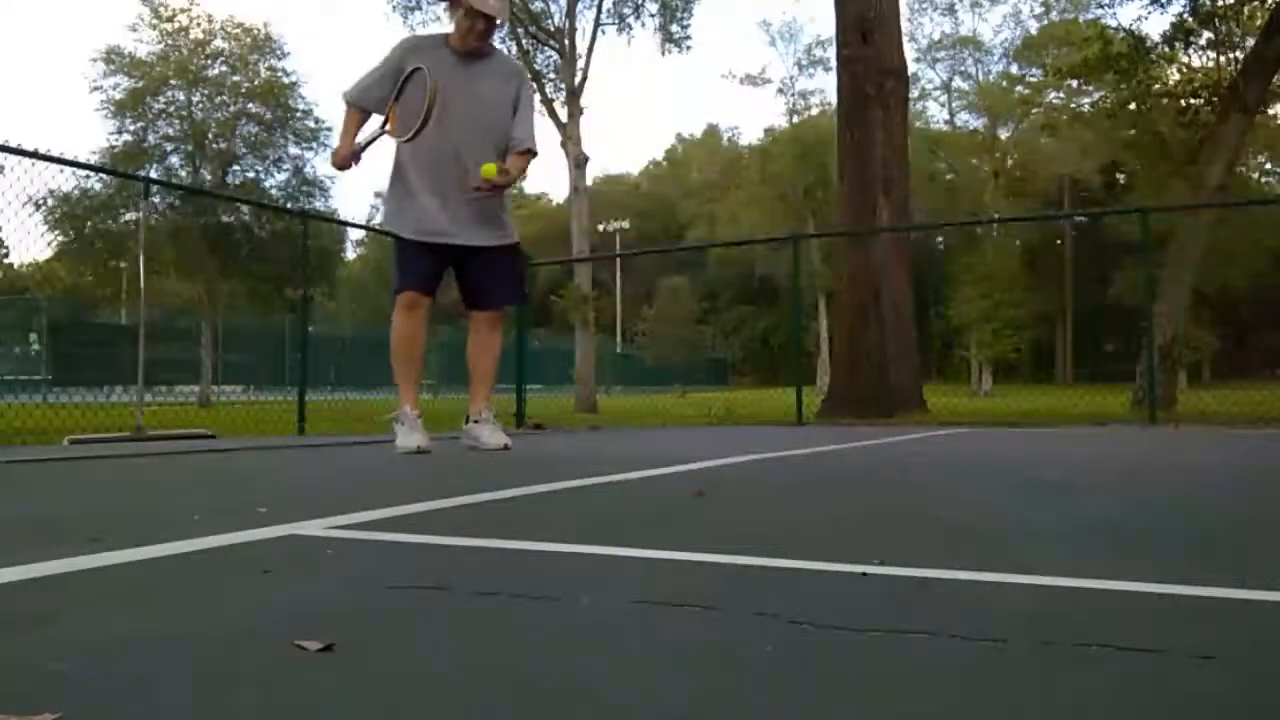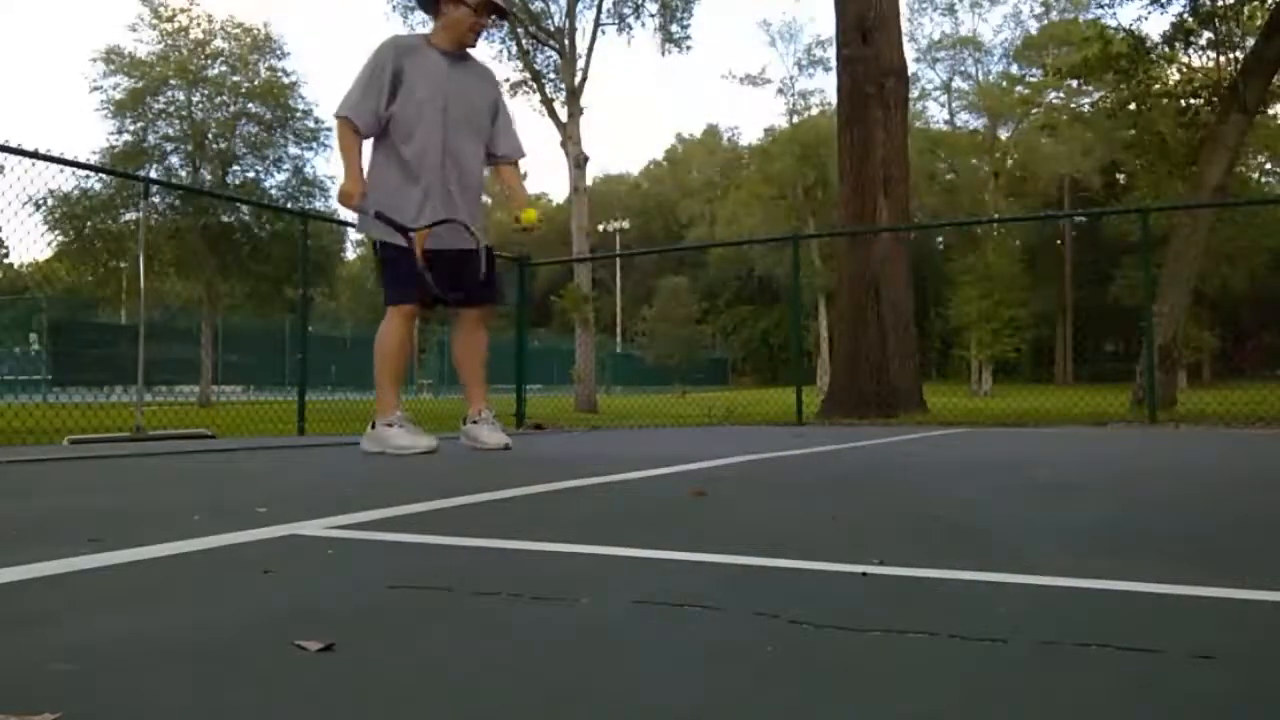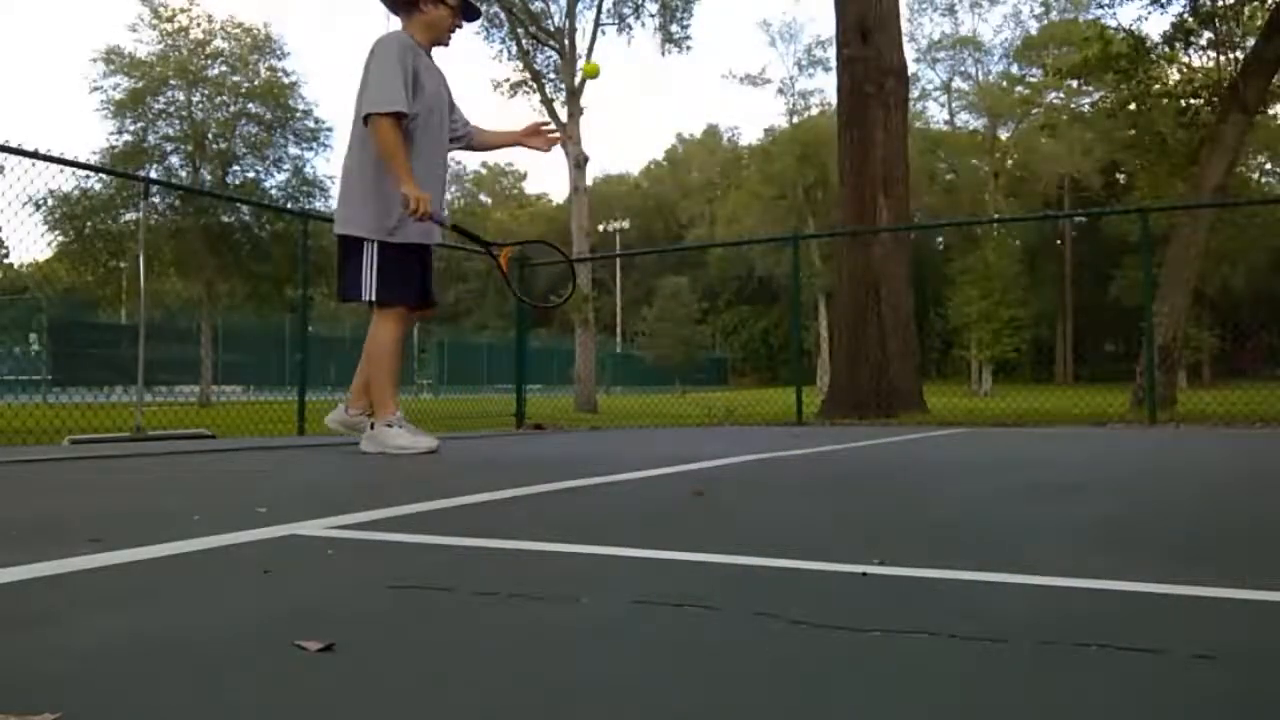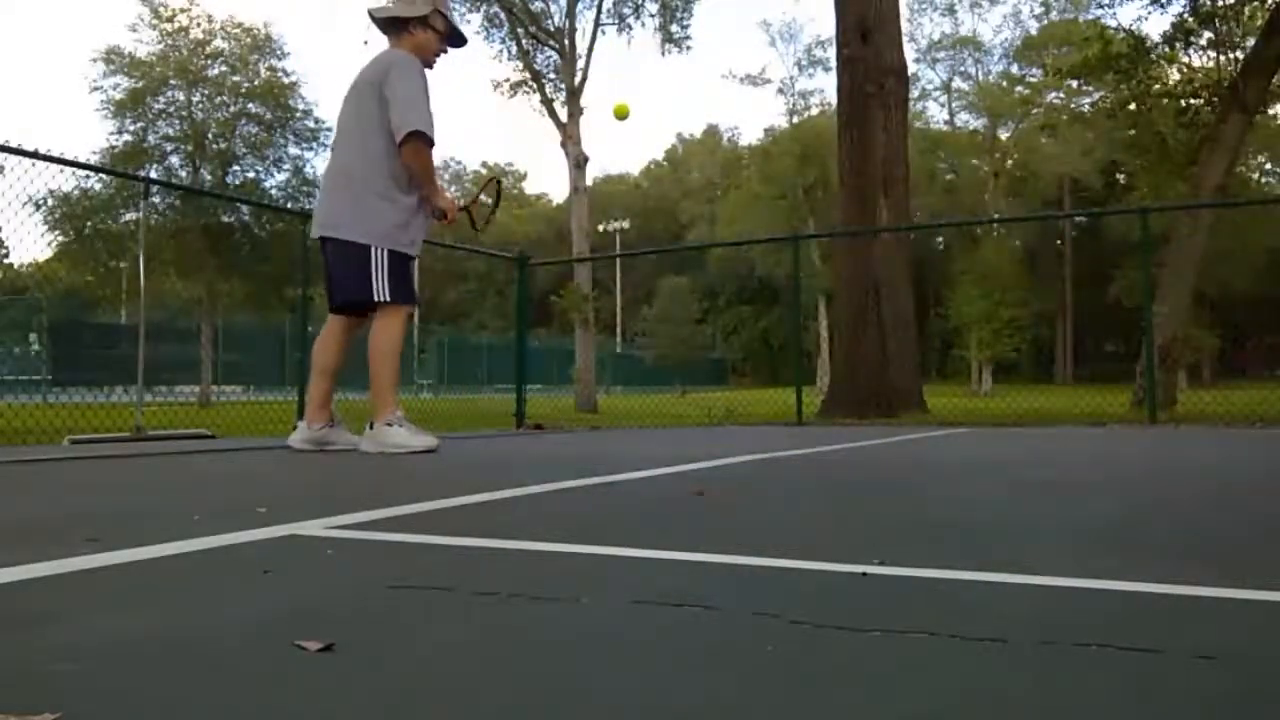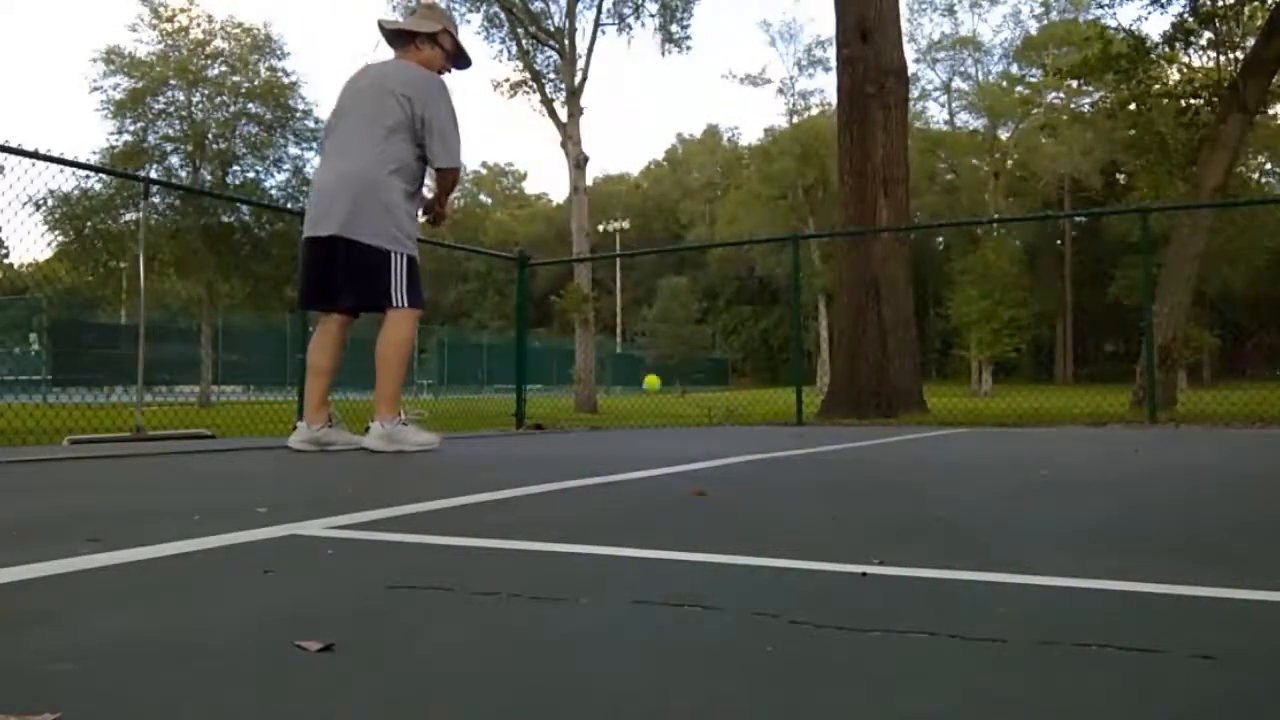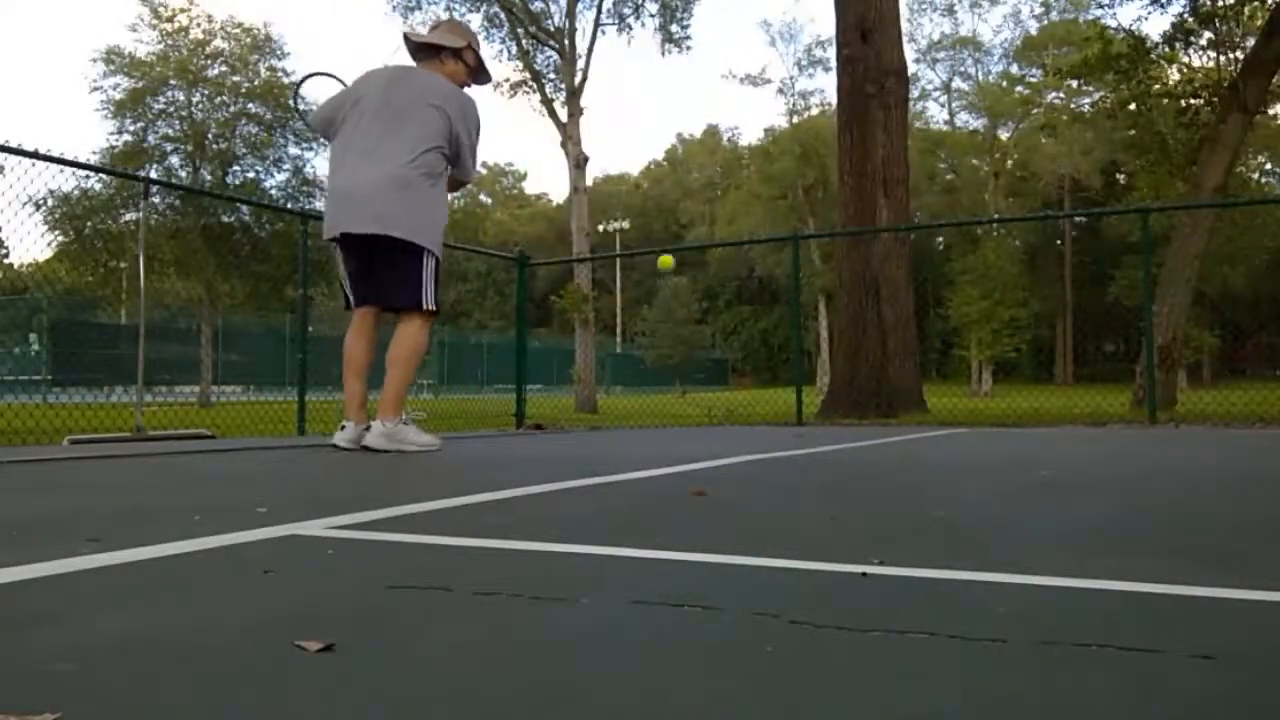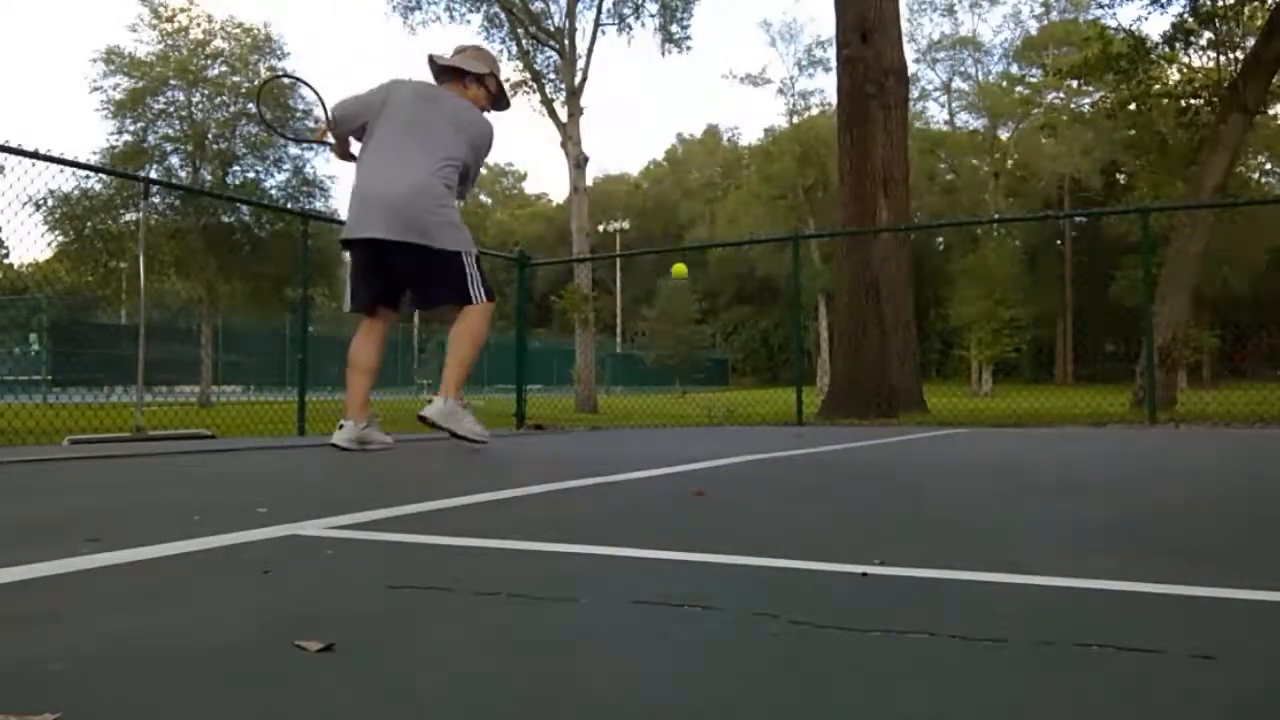
dt=0.3s
person 1, frame 1
left shoulder: (511, 75)
right shoulder: (412, 54)
left elbow: (523, 145)
right elbow: (360, 98)
left wrist: (509, 173)
right wrist: (347, 142)
left hip: (485, 221)
right hip: (418, 214)
left knee: (488, 314)
right knee: (411, 301)
left ankle: (479, 416)
right ankle: (407, 415)
person 1, frame 2
left shoulder: (482, 81)
right shoulder: (396, 54)
left elbow: (501, 151)
right elbow: (351, 118)
left wrist: (517, 194)
right wrist: (353, 175)
left hip: (460, 222)
right hip: (402, 217)
left knee: (474, 312)
right knee: (403, 308)
left ankle: (477, 416)
right ankle: (386, 420)
person 1, frame 3
left shoulder: (430, 70)
right shoulder: (393, 48)
left elbow: (461, 134)
right elbow: (381, 116)
left wrist: (519, 138)
right wrist: (408, 182)
left hip: (408, 218)
right hip: (382, 212)
left knee: (407, 310)
right knee: (392, 308)
left ankle: (356, 408)
right ankle: (383, 421)
person 1, frame 4
left shoulder: (375, 70)
right shoulder: (403, 66)
right elbow: (412, 137)
left wrist: (420, 195)
right wrist: (434, 195)
left hip: (344, 213)
right hip: (371, 215)
left knee: (347, 314)
right knee: (393, 309)
left ankle: (316, 421)
right ankle: (384, 421)
person 1, frame 5
left shoulder: (362, 77)
right shoulder: (427, 84)
right elbow: (446, 163)
right wrist: (439, 203)
left hip: (328, 210)
right hip: (378, 215)
left knee: (335, 314)
right knee: (403, 310)
left ankle: (314, 421)
right ankle: (387, 422)
person 1, frame 6
left shoulder: (374, 79)
right shoulder: (459, 103)
left elbow: (320, 121)
right elbow: (462, 176)
left hip: (349, 208)
right hip: (407, 215)
left knee: (365, 312)
right knee: (416, 315)
left ankle: (353, 420)
right ankle: (389, 420)
person 1, frame 7
left shoulder: (398, 91)
right shoulder: (478, 126)
left elbow: (339, 119)
left wrist: (342, 147)
left hip: (369, 216)
right hip: (428, 219)
left knee: (376, 317)
right knee: (478, 306)
left ankle: (355, 420)
right ankle: (448, 399)
